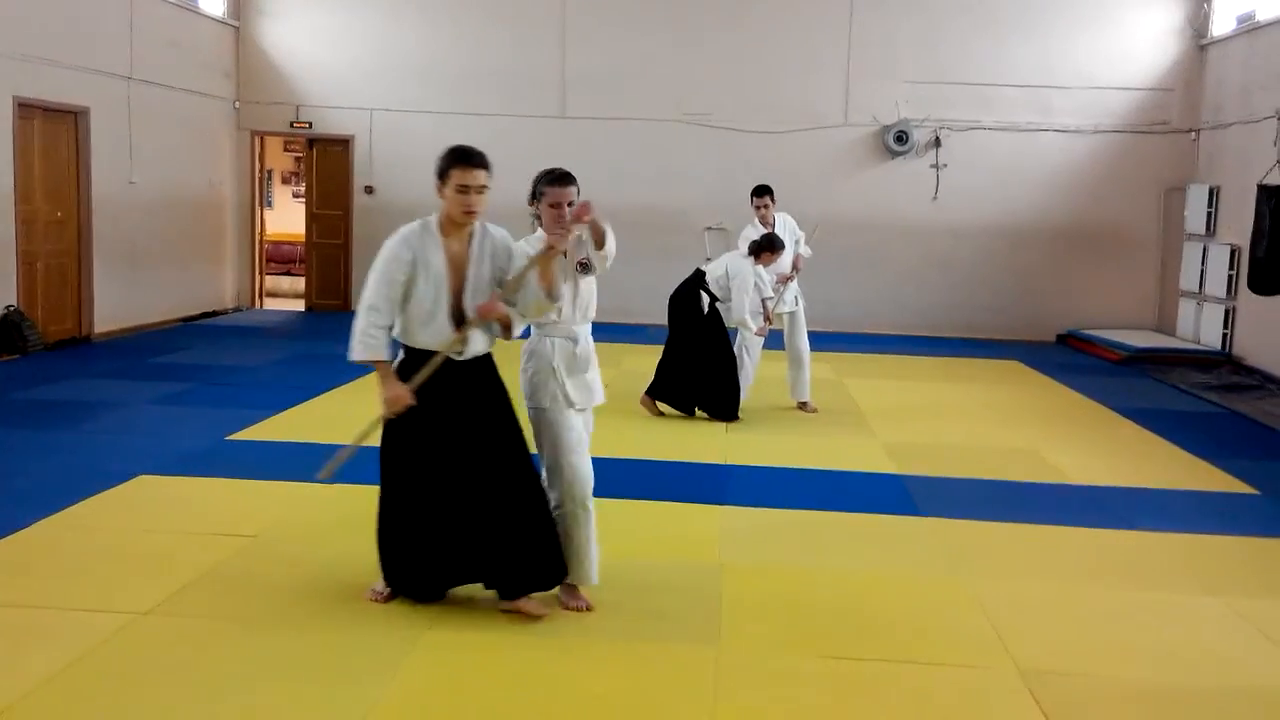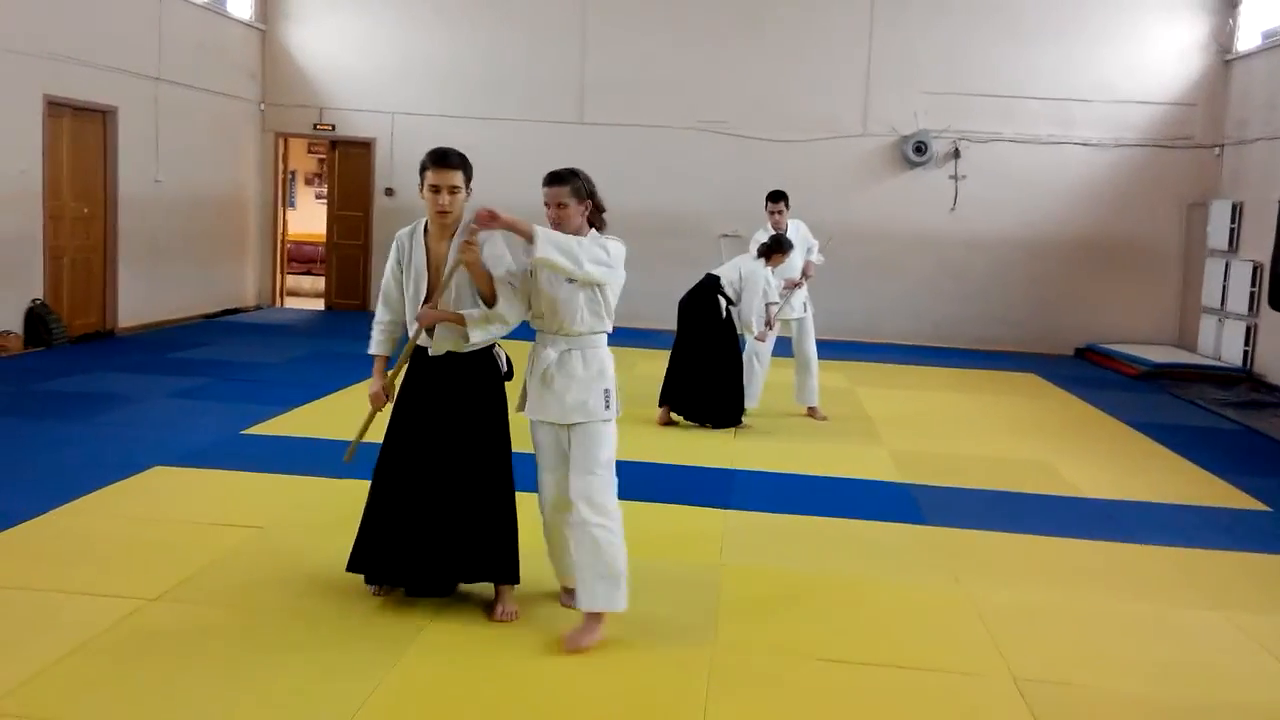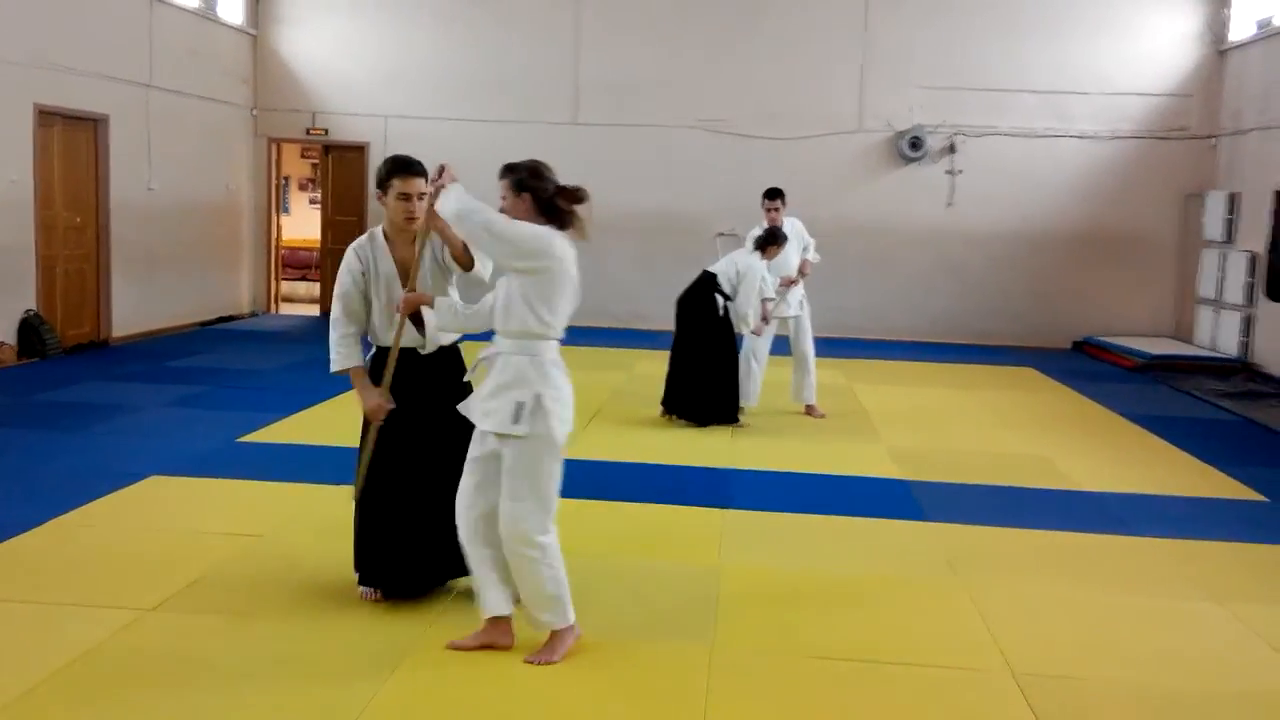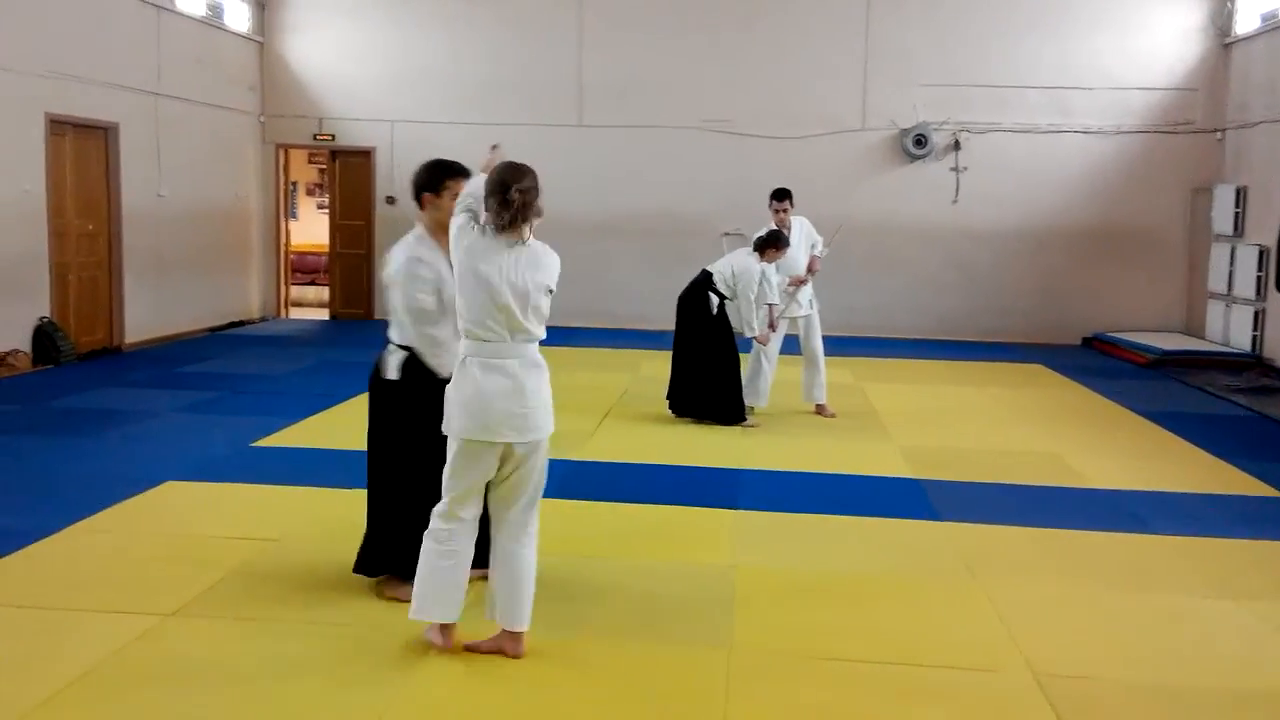
dt=0.4s
person 1, frame 1
left shoulder: (582, 244)
right shoulder: (528, 250)
left elbow: (602, 252)
left wrist: (595, 225)
left hip: (581, 362)
right hip: (547, 364)
left knee: (565, 476)
right knee: (574, 479)
right ankle: (571, 578)
person 1, frame 2
left shoulder: (609, 252)
right shoulder: (534, 260)
left elbow: (569, 255)
right elbow: (506, 309)
left wrist: (513, 225)
left hip: (590, 377)
right hip: (544, 375)
left knee: (592, 496)
right knee: (554, 496)
left ankle: (597, 611)
right ankle: (571, 580)
person 1, frame 3
left shoulder: (548, 245)
right shoulder: (527, 256)
left elbow: (474, 218)
right elbow: (486, 314)
left wrist: (449, 186)
right wrist: (432, 302)
left hip: (535, 388)
right hip: (508, 386)
left knee: (523, 521)
right knee: (475, 509)
left ankle: (561, 624)
right ankle: (498, 621)
person 1, frame 4
left shoulder: (468, 242)
right shoulder: (547, 260)
left elbow: (467, 204)
left wrist: (489, 169)
left hip: (479, 388)
right hip: (529, 390)
left knee: (456, 512)
right knee: (517, 519)
left ankle: (442, 623)
right ankle: (511, 631)
person 2, frame 1
left shoulder: (498, 244)
right shoulder: (408, 242)
left elbow: (536, 306)
right elbow: (374, 313)
left wrist: (547, 263)
right wrist: (387, 381)
left hip: (476, 378)
right hip: (420, 375)
left knee: (508, 477)
right knee: (406, 484)
left ankle: (516, 584)
right ankle: (400, 575)
person 2, frame 2
left shoulder: (485, 241)
right shoulder: (405, 242)
left elbow: (500, 310)
right elbow: (389, 312)
left wrist: (475, 264)
right wrist: (379, 373)
left hip: (477, 373)
right hip: (424, 370)
left knee: (486, 479)
right knee: (402, 471)
left ankle: (503, 585)
right ankle: (392, 568)
person 2, frame 3
left shoulder: (441, 239)
right shoulder: (361, 254)
left elbow: (479, 272)
right elbow: (344, 328)
left wrist: (448, 229)
right wrist: (363, 389)
left hip: (446, 368)
right hip: (392, 373)
left knee: (462, 469)
right knee: (384, 478)
right ankle: (379, 573)
person 2, frame 4
left shoulder: (453, 245)
right shoulder: (409, 259)
right elbow: (430, 333)
left hip: (440, 374)
right hip: (409, 376)
left knee: (441, 469)
right knee: (404, 474)
right ankle: (389, 569)
person 3, frame 1
left shoulder: (786, 220)
right shoulder: (748, 235)
left elbow: (799, 238)
left wrist: (800, 255)
right wrist: (775, 279)
left hip: (789, 294)
left knee: (799, 348)
right knee: (747, 347)
left ankle: (802, 398)
person 3, frame 2
left shoulder: (799, 228)
right shoulder: (760, 239)
left elbow: (813, 246)
left wrist: (811, 262)
right wrist: (783, 284)
left hip: (798, 300)
left knee: (807, 354)
right knee: (756, 352)
left ankle: (811, 404)
right ankle: (743, 403)
person 3, frame 3
left shoulder: (795, 225)
right shoulder: (755, 236)
left elbow: (809, 245)
left wrist: (807, 260)
right wrist: (779, 281)
left hip: (795, 298)
left knee: (805, 351)
right knee: (754, 351)
left ankle: (809, 402)
right ankle: (741, 402)
person 3, frame 4
left shoulder: (803, 224)
left elbow: (817, 242)
left wrist: (815, 257)
right wrist: (789, 281)
left hip: (804, 297)
left knee: (814, 350)
right knee: (765, 350)
left ankle: (819, 402)
right ankle: (749, 402)
person 4, frame 1
left shoulder: (744, 258)
right shoulder: (744, 271)
left elbow: (757, 274)
right elbow: (739, 312)
left wrist: (765, 305)
right wrist: (754, 329)
left hip: (684, 298)
right hip: (694, 303)
left knee: (681, 351)
right knee: (716, 355)
left ankle: (652, 397)
right ankle: (720, 409)
person 4, frame 2
left shoulder: (752, 259)
right shoulder: (757, 273)
right elbow: (747, 311)
left wrist: (770, 308)
right wrist: (755, 333)
left hip: (694, 301)
right hip: (710, 307)
left knee: (686, 356)
right knee: (724, 361)
left ankle: (666, 410)
right ankle: (725, 416)
person 4, frame 3
left shoulder: (747, 254)
right shoulder: (753, 266)
right elbow: (743, 304)
left wrist: (765, 304)
right wrist: (750, 327)
left hip: (691, 299)
right hip: (707, 304)
left knee: (688, 353)
right knee: (720, 358)
left ankle: (672, 406)
right ankle: (721, 415)
person 4, frame 4
left shoulder: (750, 254)
right shoulder: (751, 269)
left elbow: (767, 274)
right elbow: (746, 305)
left wrist: (771, 309)
right wrist: (755, 333)
left hip: (693, 299)
right hip: (704, 303)
left knee: (693, 353)
right knee: (722, 357)
left ankle: (685, 407)
right ankle: (730, 415)
